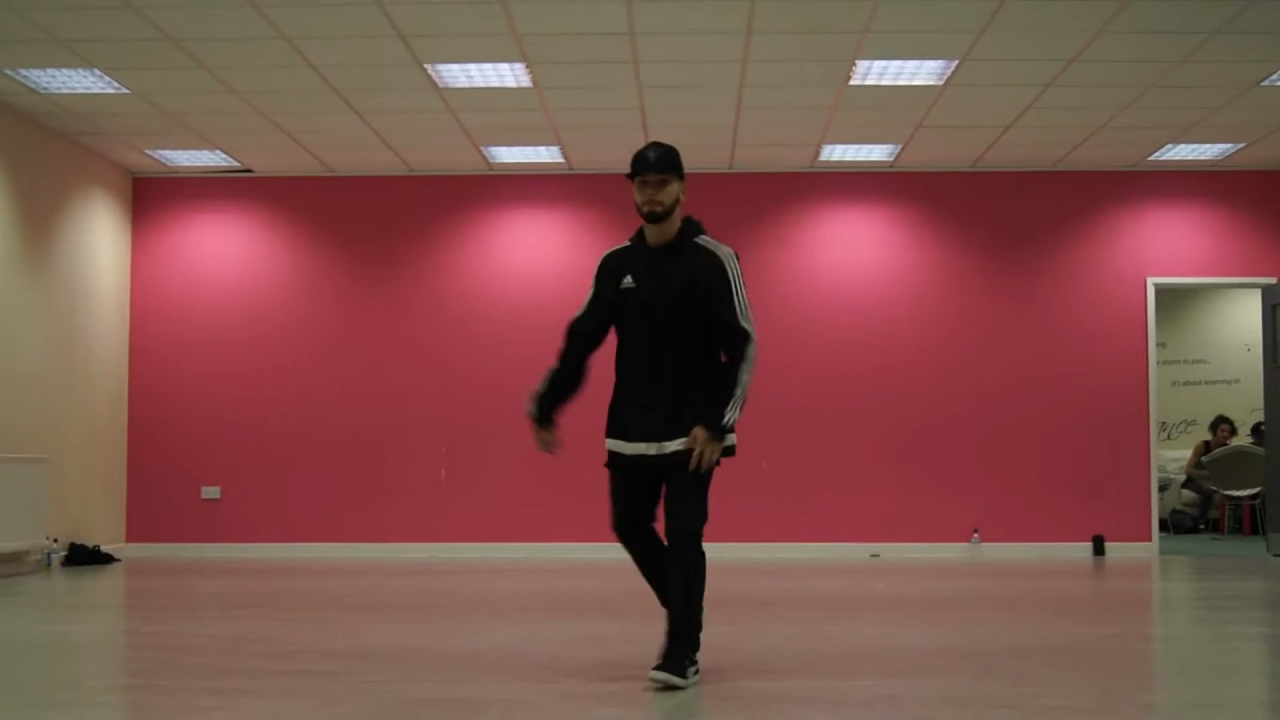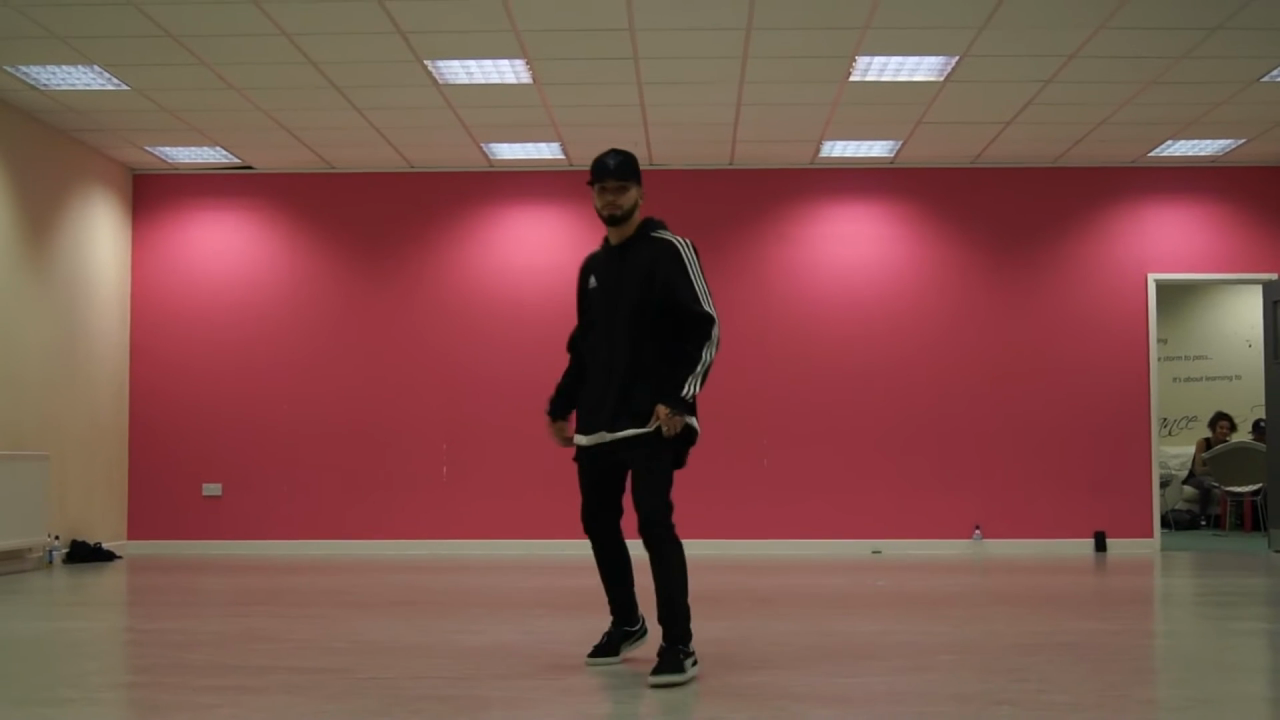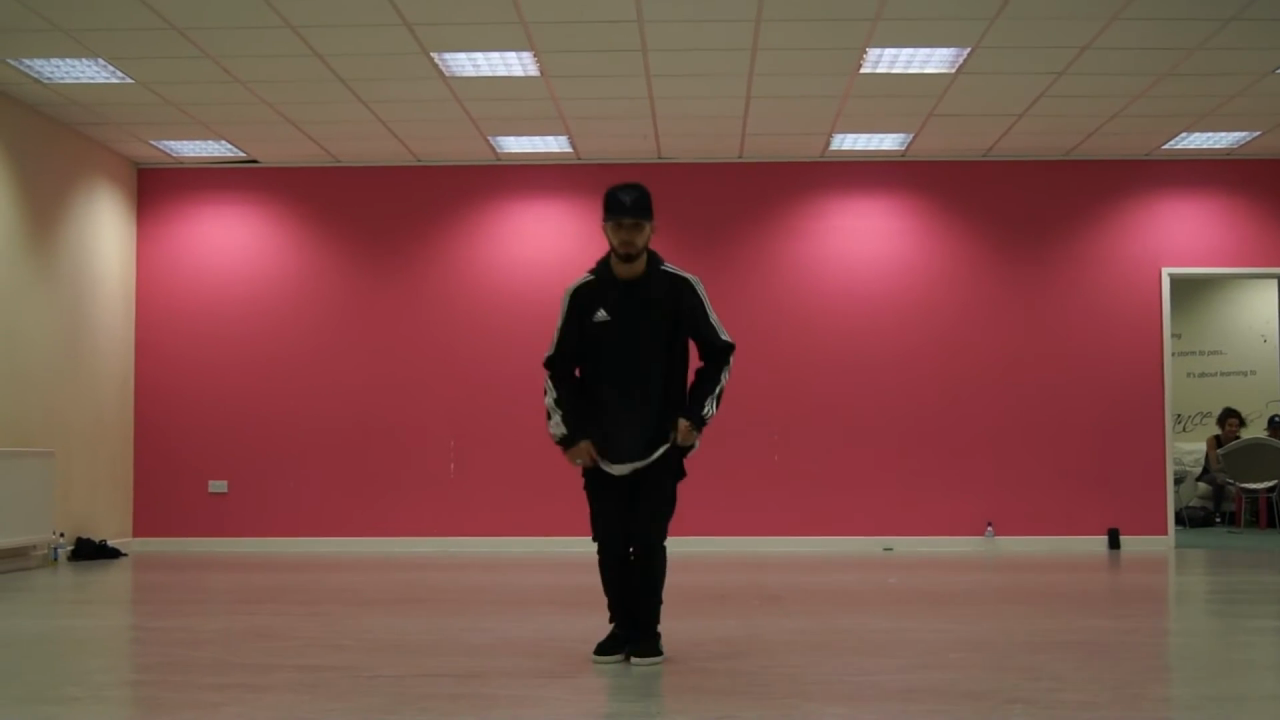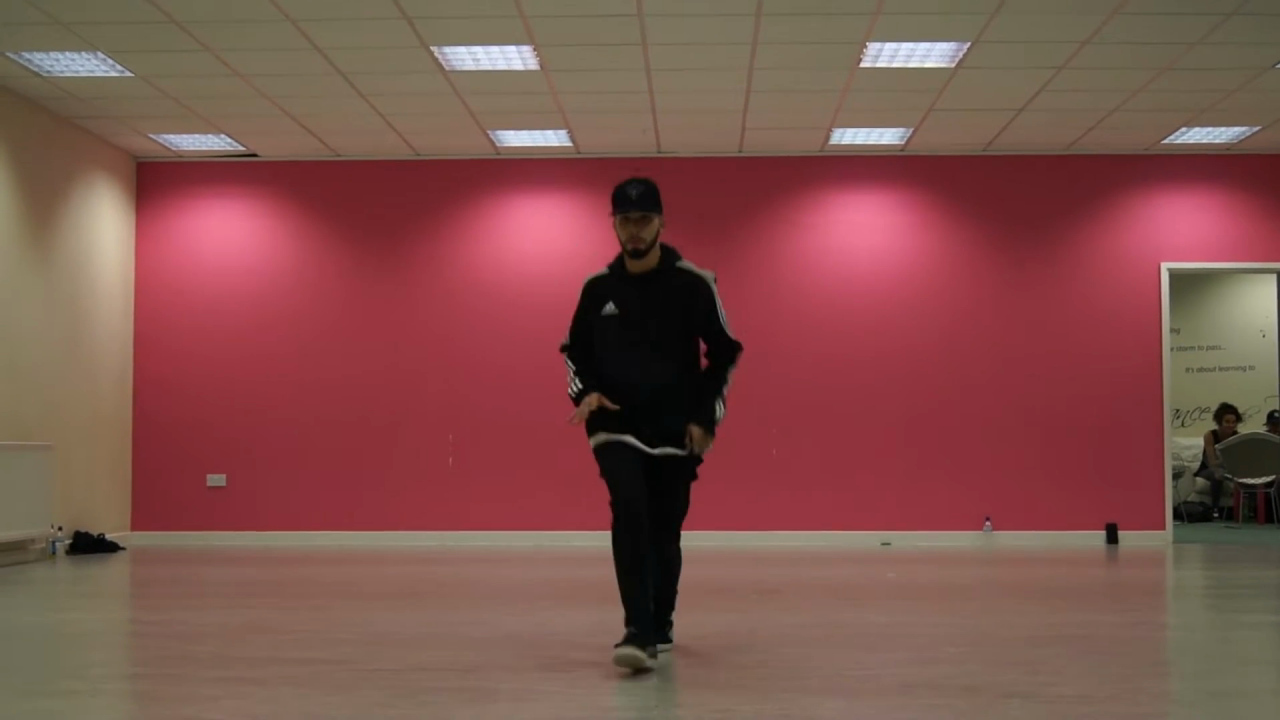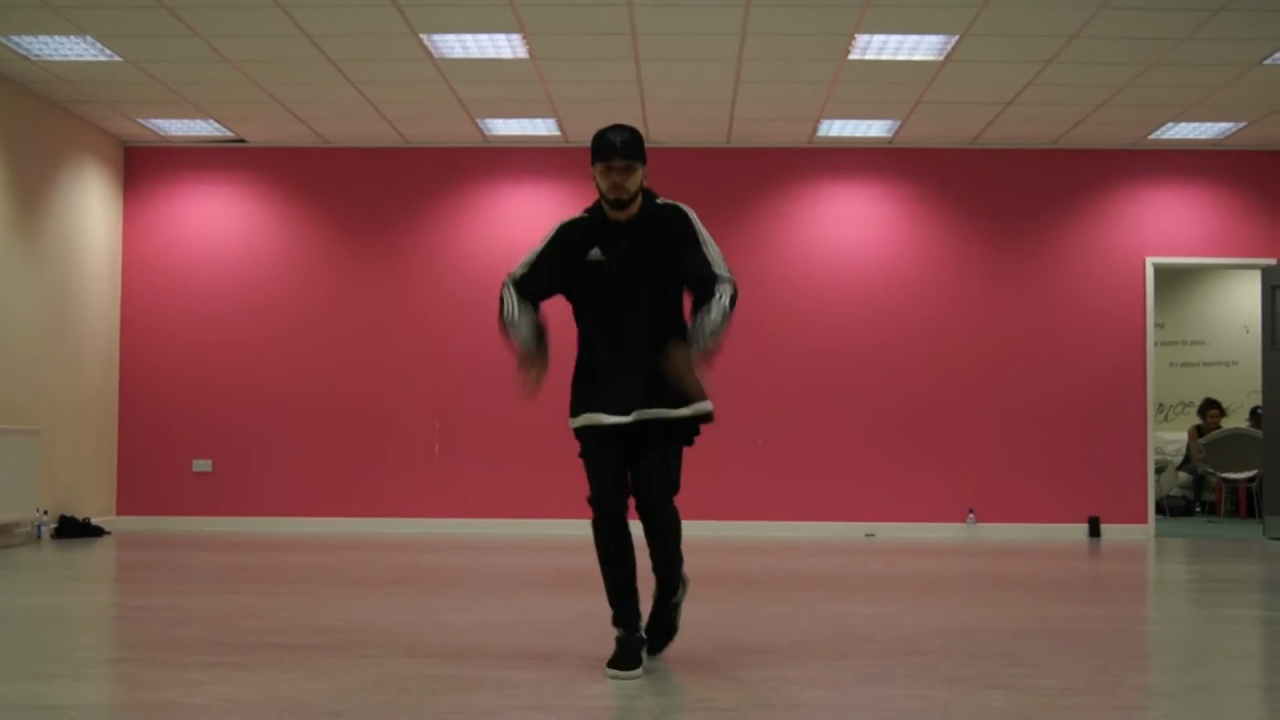
dt=0.5s
person 1, frame 1
left shoulder: (713, 259)
right shoulder: (615, 264)
left elbow: (741, 347)
right elbow: (582, 341)
left wrist: (716, 424)
right wrist: (545, 407)
left hip: (691, 428)
right hip: (632, 428)
left knee: (683, 534)
right knee: (628, 527)
left ankle: (684, 651)
right ankle: (682, 614)
person 1, frame 2
left shoulder: (670, 251)
right shoulder: (591, 267)
left elbow: (705, 329)
left wrist: (676, 398)
right wrist: (561, 405)
left hip: (651, 420)
right hip: (596, 422)
left knee: (654, 523)
right knee: (598, 521)
left ankle: (678, 646)
right ankle: (626, 623)
person 1, frame 3
left shoulder: (680, 287)
right shoulder: (583, 294)
left elbow: (719, 354)
right elbow: (558, 368)
left wrist: (696, 414)
right wrist: (570, 433)
left hip: (662, 441)
right hip: (603, 446)
left knee: (648, 539)
right knee: (611, 541)
left ankle: (647, 631)
right ankle: (622, 627)
person 1, frame 4
left shoulder: (694, 283)
right shoulder: (596, 289)
left elbow: (725, 354)
right elbow: (575, 351)
left wrist: (706, 416)
right wrist: (585, 391)
left hip: (676, 434)
right hip: (616, 431)
left knee: (664, 532)
right knee: (628, 514)
left ankle: (660, 622)
right ankle: (637, 630)
person 1, frame 5
left shoulder: (673, 222)
right shoulder: (573, 235)
left elbow: (720, 286)
right elbow: (518, 288)
left wrist: (696, 344)
right wrist: (528, 344)
left hip: (662, 399)
right hip: (599, 401)
left knee: (655, 500)
right knee: (607, 507)
left ankle: (670, 587)
right ankle: (628, 633)
